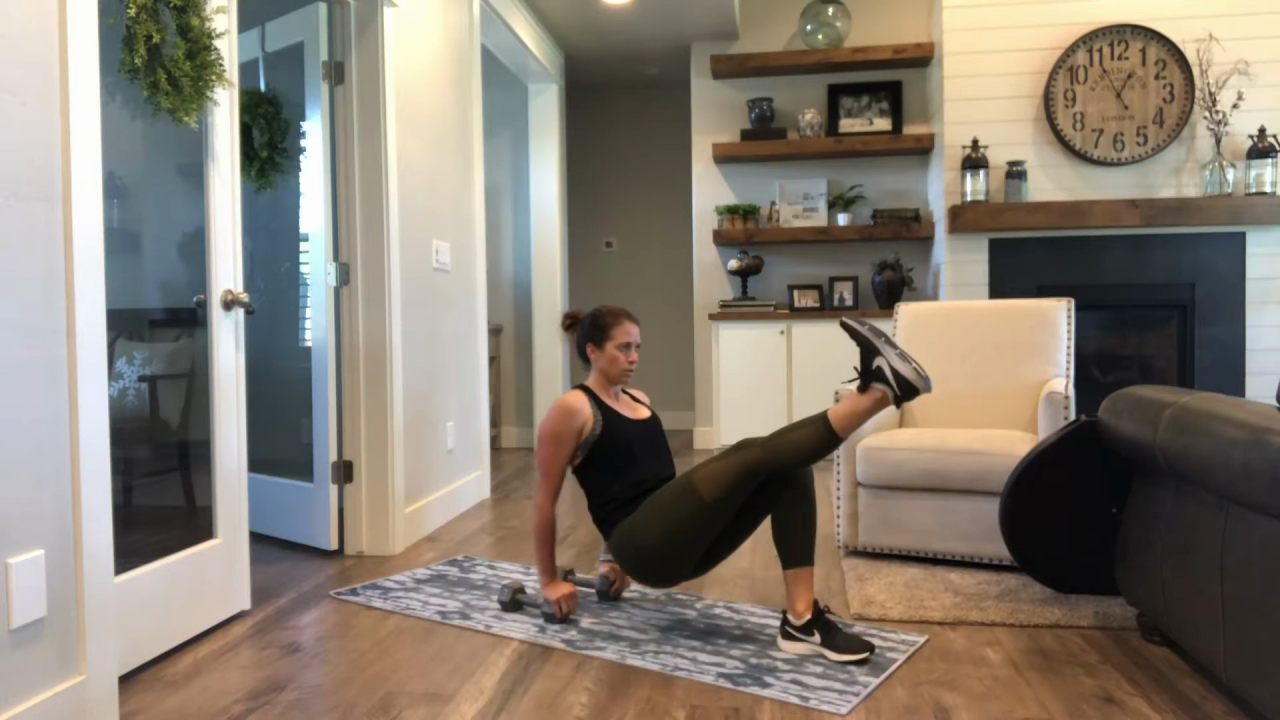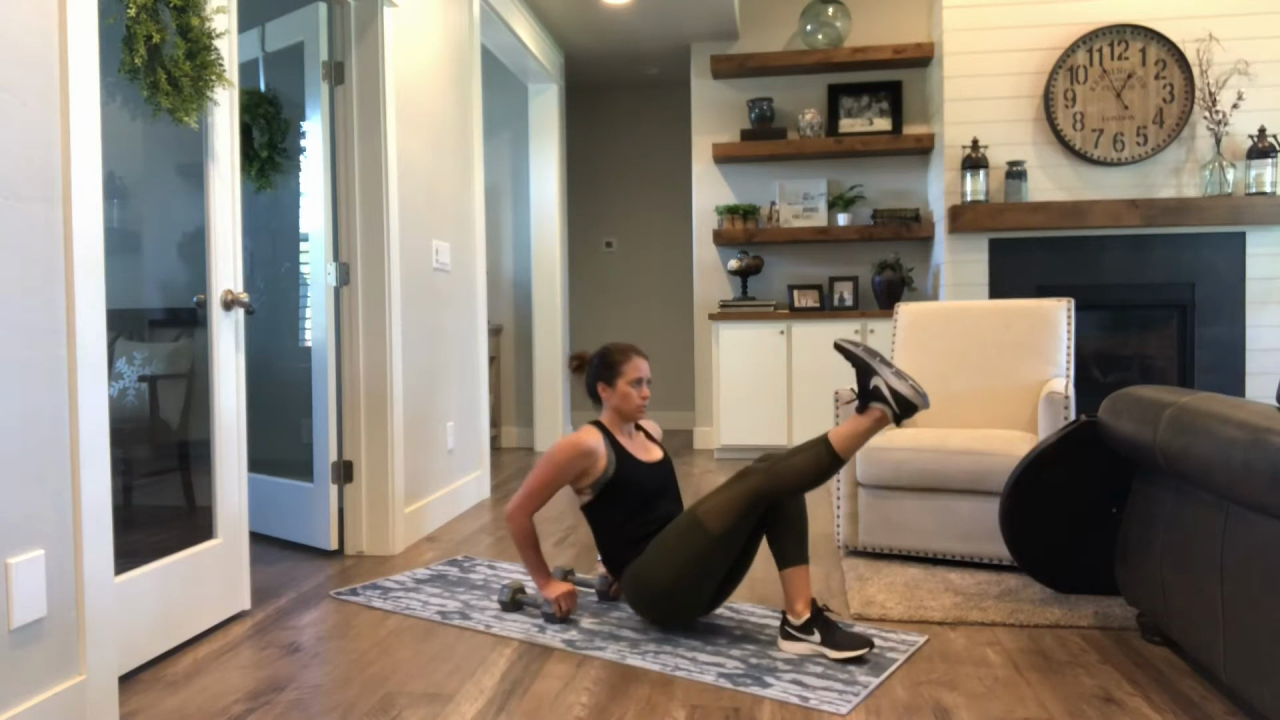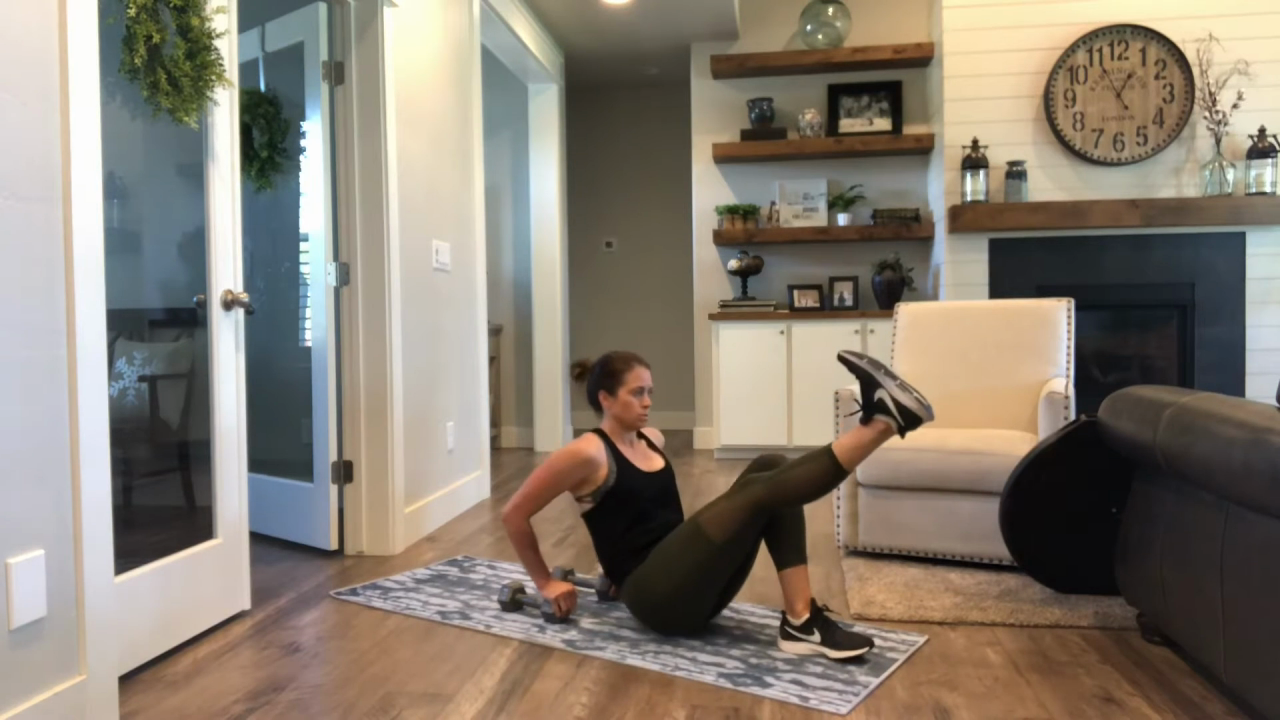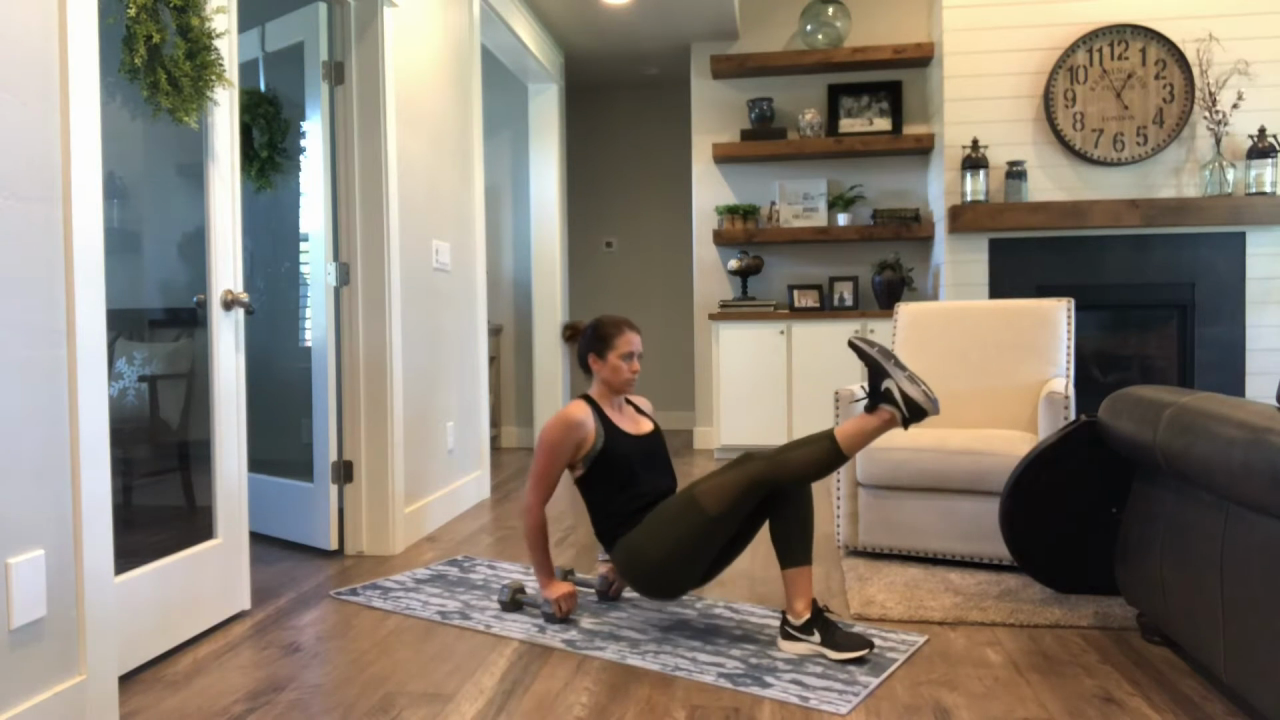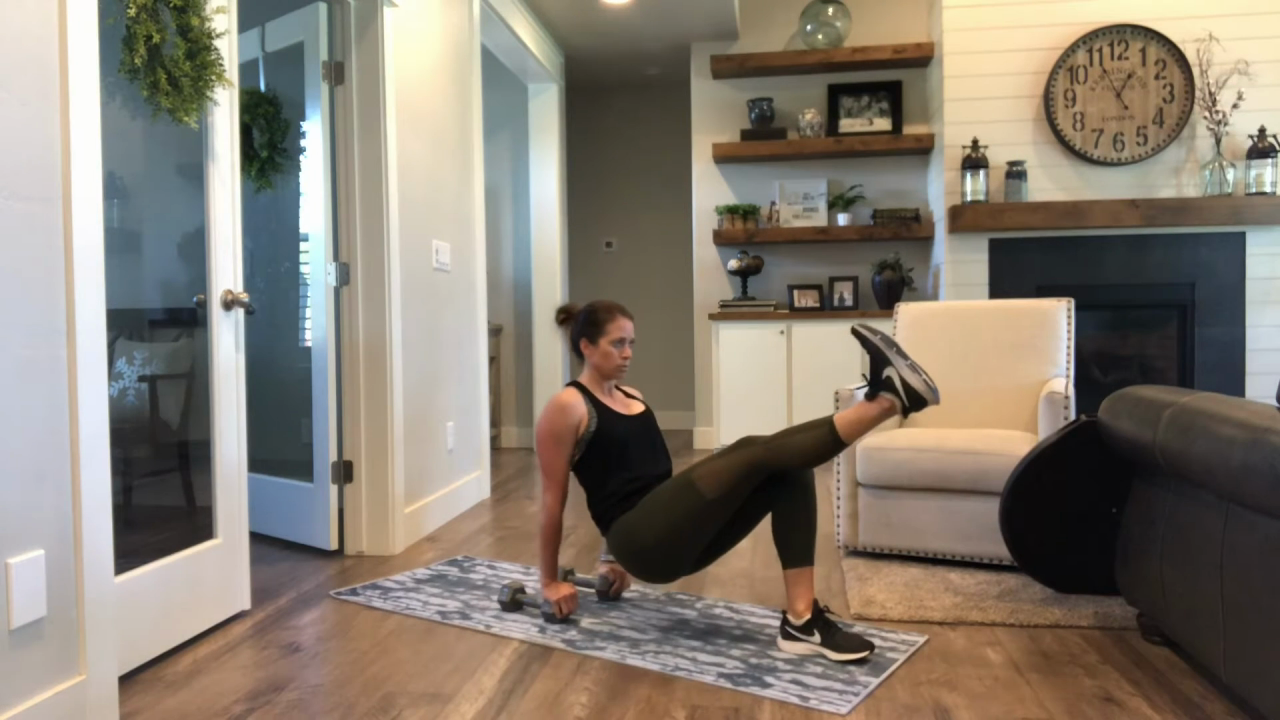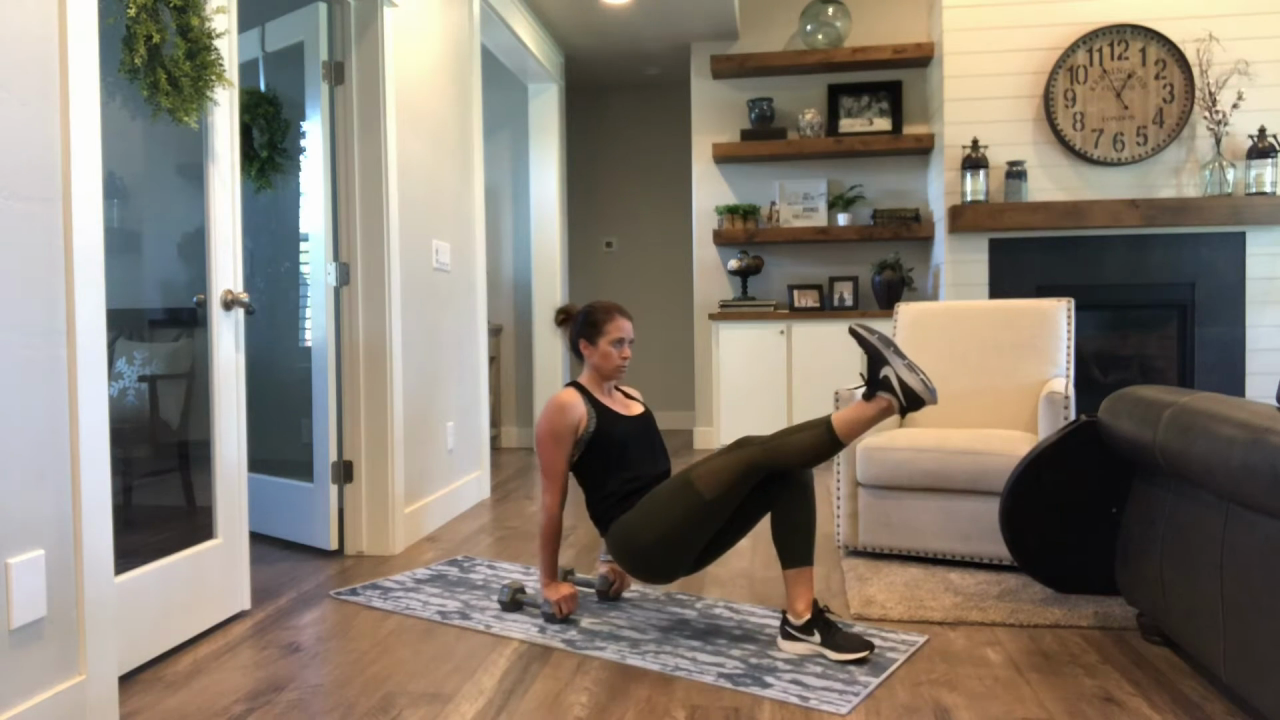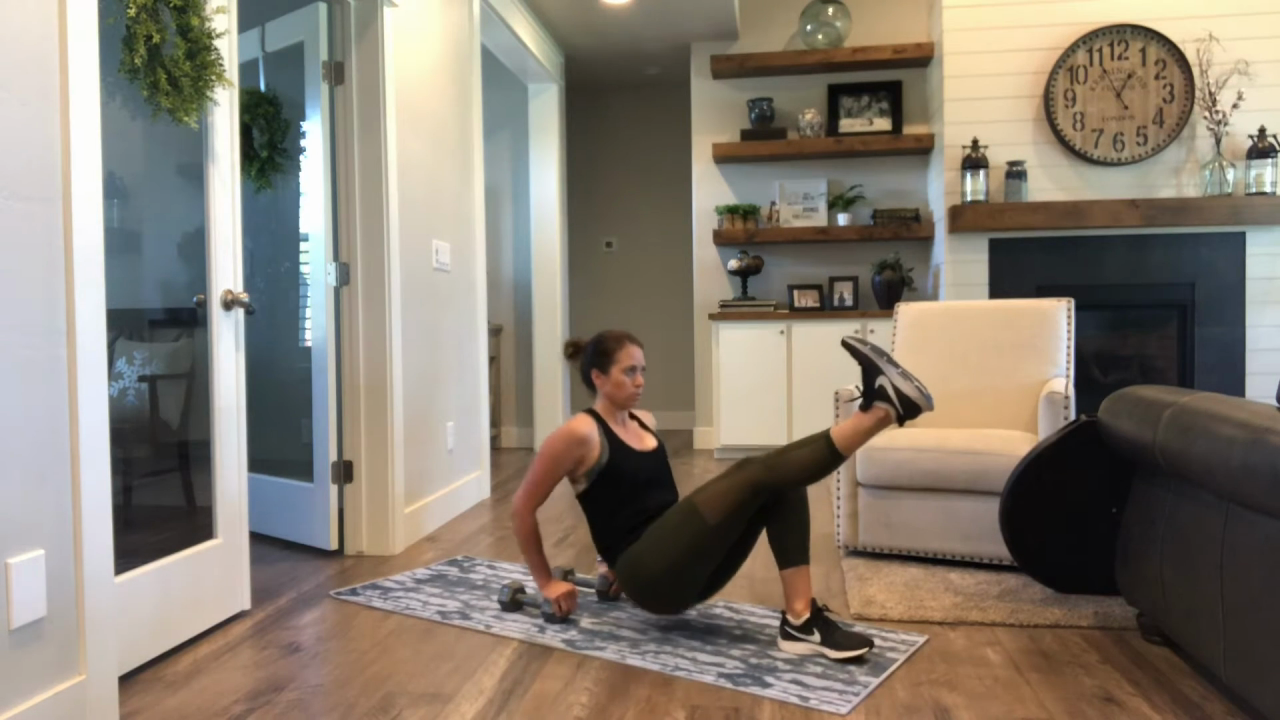
dt=0.3s
person 1, frame 1
left shoulder: (637, 400)
right shoulder: (571, 410)
right elbow: (545, 501)
left wrist: (614, 558)
right wrist: (549, 581)
left hip: (683, 539)
right hip: (647, 547)
left knee: (789, 470)
right knee: (752, 456)
left ankle: (802, 621)
right ankle: (877, 391)
person 1, frame 2
left shoulder: (649, 433)
right shoulder: (585, 446)
right elbow: (516, 512)
right wrist: (546, 583)
left hip: (691, 575)
right hip: (656, 588)
left knee: (772, 470)
right knee: (755, 482)
left ankle: (801, 623)
person 1, frame 3
left shoulder: (652, 440)
right shoulder: (587, 455)
right elbow: (513, 514)
right wrist: (546, 583)
left hip: (693, 581)
right hip: (656, 594)
left knee: (771, 469)
right knee: (758, 492)
left ankle: (801, 623)
person 1, frame 4
left shoulder: (641, 408)
right shoulder: (574, 420)
right elbow: (534, 504)
left wrist: (615, 561)
right wrist: (547, 581)
left hip: (681, 546)
right hip: (649, 560)
left knee: (784, 477)
right knee: (756, 469)
left ankle: (801, 623)
right ankle: (888, 411)
person 1, frame 5
left shoulder: (631, 397)
right shoulder: (567, 408)
right elbow: (552, 500)
left wrist: (621, 559)
right wrist: (550, 582)
left hip: (679, 533)
right hip: (646, 541)
left knee: (788, 468)
right knee: (754, 454)
left ankle: (801, 621)
right ankle: (886, 401)
person 1, frame 6
left shoulder: (630, 397)
right shoulder: (566, 407)
right elbow: (552, 501)
left wrist: (618, 560)
right wrist: (550, 582)
left hip: (677, 535)
right hip: (644, 543)
left knee: (787, 469)
right knee: (752, 453)
left ankle: (801, 622)
right ankle: (884, 400)
person 1, frame 7
left shoulder: (642, 422)
right shoulder: (579, 435)
right elbow: (522, 509)
left wrist: (616, 561)
right wrist: (546, 582)
left hip: (684, 564)
right hip: (650, 575)
left knee: (779, 478)
right knee: (755, 474)
left ankle: (800, 622)
right ankle: (882, 409)
